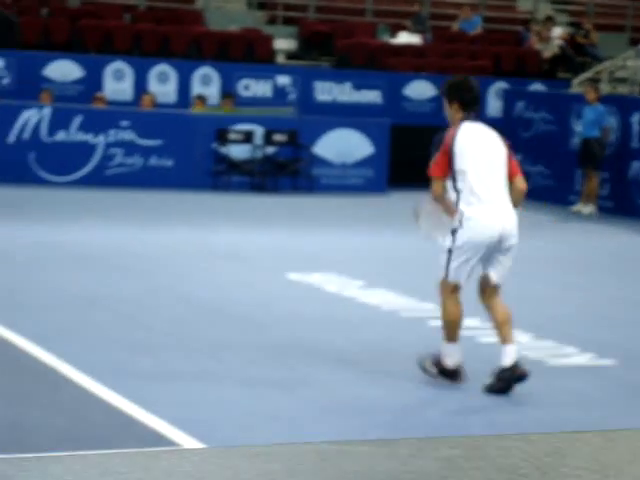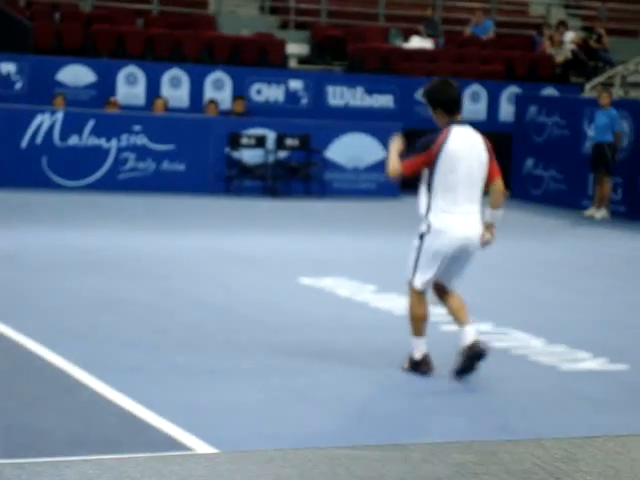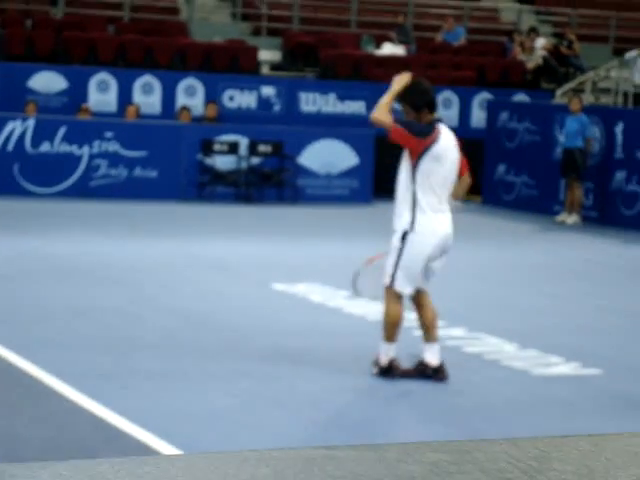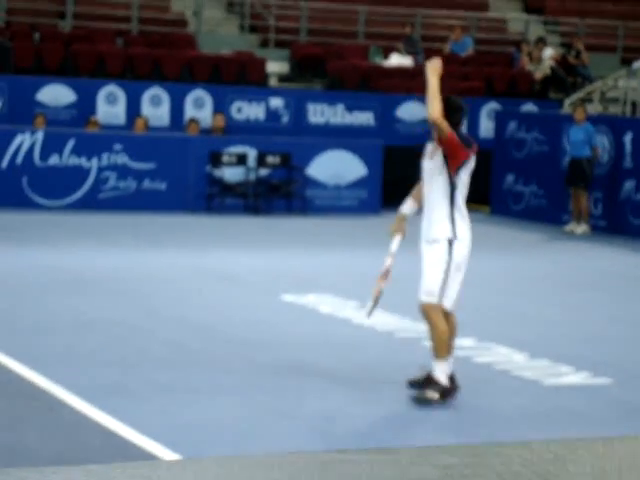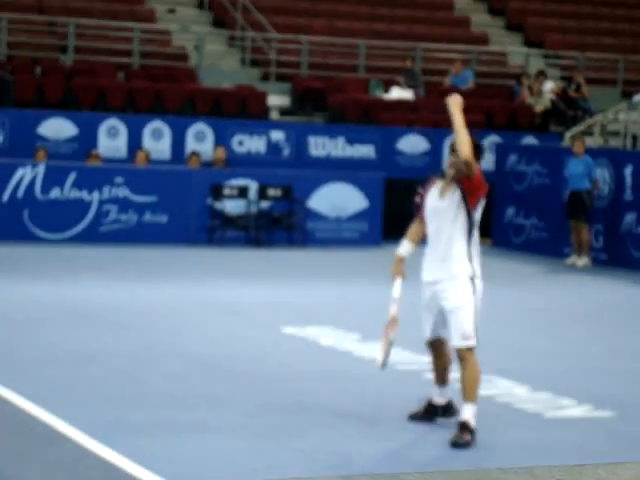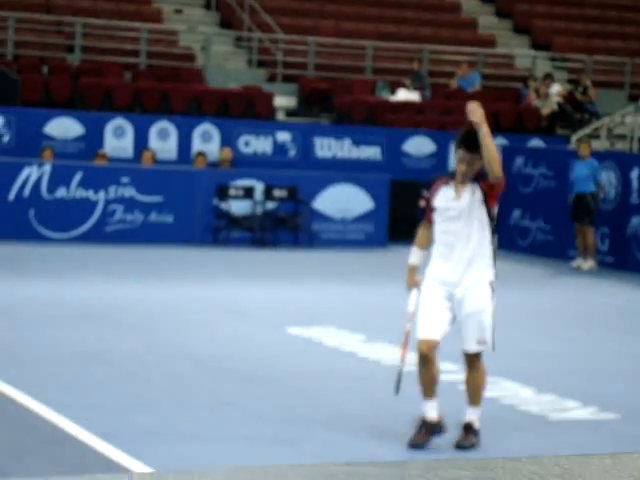
dt=0.3s
person 1, frame 1
left shoulder: (451, 137)
right shoulder: (497, 138)
left elbow: (437, 189)
right elbow: (520, 187)
left wrist: (453, 211)
left hip: (474, 224)
right hip: (506, 223)
left knee: (450, 290)
right knee: (491, 293)
left ankle: (449, 362)
right ankle: (510, 363)
person 1, frame 2
left shoulder: (436, 142)
right shoulder: (481, 142)
left elbow: (395, 172)
right elbow: (499, 188)
left wrist: (394, 149)
right wrist: (490, 224)
left hip: (440, 228)
right hip: (470, 229)
left knee: (417, 290)
right knee: (445, 289)
left ankle: (419, 356)
right ankle: (471, 342)
person 1, frame 3
left shoulder: (424, 137)
right shoulder: (445, 136)
left elbow: (378, 116)
left wrist: (396, 86)
left hip: (417, 229)
right hip: (440, 227)
left knee: (394, 292)
right knee: (419, 294)
left ankle: (386, 360)
right ankle: (432, 363)
person 1, frame 4
left shoulder: (461, 147)
right shoulder: (433, 148)
left elbow: (433, 116)
left wrist: (433, 75)
right wrist: (403, 214)
left hip: (447, 240)
right hip: (437, 237)
left knee: (431, 306)
right knee: (441, 307)
left ankle: (440, 381)
right ankle: (441, 373)
person 1, frame 5
left shoulder: (474, 188)
right shoulder: (431, 186)
left elbow: (468, 157)
right elbow: (419, 223)
left wrist: (455, 112)
right wrist: (400, 256)
left hip: (460, 280)
right hip: (430, 278)
left knee: (465, 350)
right knee: (436, 343)
left ankle: (468, 422)
right ankle: (441, 400)
person 1, frame 6
left shoulder: (488, 189)
right shoulder: (438, 188)
left elbow: (496, 170)
right elbow: (426, 228)
left wrist: (481, 124)
right wrist: (413, 267)
left hip: (475, 284)
right hip: (437, 281)
left knee: (473, 356)
right knee: (425, 348)
left ankle: (472, 424)
right ankle: (431, 418)
person 2, frame 1
left shoulder: (600, 109)
right shoulder: (585, 108)
left elbow: (606, 128)
left wrist: (601, 143)
right wrist: (583, 138)
left hip: (595, 142)
right hip: (585, 142)
left knee: (594, 173)
right knee: (586, 173)
left ankle: (592, 204)
right ankle: (583, 202)
person 2, frame 2
left shoulder: (613, 113)
right shoulder: (597, 113)
left elbow: (618, 133)
left wrist: (614, 148)
right wrist: (594, 142)
left hip: (607, 147)
right hip: (597, 146)
left knee: (606, 178)
right knee: (598, 177)
left ankle: (605, 209)
right ankle: (595, 206)
person 2, frame 3
left shoulder: (583, 119)
right shoulder: (567, 118)
left elbow: (587, 138)
left wrist: (583, 152)
right wrist: (566, 148)
left hip: (578, 152)
right hip: (567, 151)
left knee: (576, 183)
right knee: (568, 183)
left ankle: (576, 214)
right ankle: (566, 212)
person 2, frame 4
left shoulder: (588, 128)
right shoulder: (571, 128)
left elbow: (594, 147)
left wrist: (591, 161)
right wrist: (572, 156)
left hip: (584, 161)
right hip: (573, 161)
left knee: (582, 193)
right knee: (573, 192)
left ankle: (584, 223)
right ankle: (575, 221)
person 2, frame 5
left shoulder: (588, 160)
right shoulder: (569, 161)
left elbow: (593, 179)
left wrist: (590, 192)
right wrist: (570, 190)
left hip: (584, 194)
right hip: (572, 194)
left knee: (583, 225)
right knee: (573, 225)
left ankle: (585, 256)
right ankle: (575, 254)
person 2, frame 6
left shoulder: (593, 163)
right shoulder: (575, 164)
left elbow: (598, 182)
left wrist: (594, 194)
right wrist: (574, 194)
left hip: (589, 196)
right hip: (577, 196)
left knee: (588, 228)
right knee: (579, 228)
left ankle: (591, 259)
right ankle: (581, 257)
